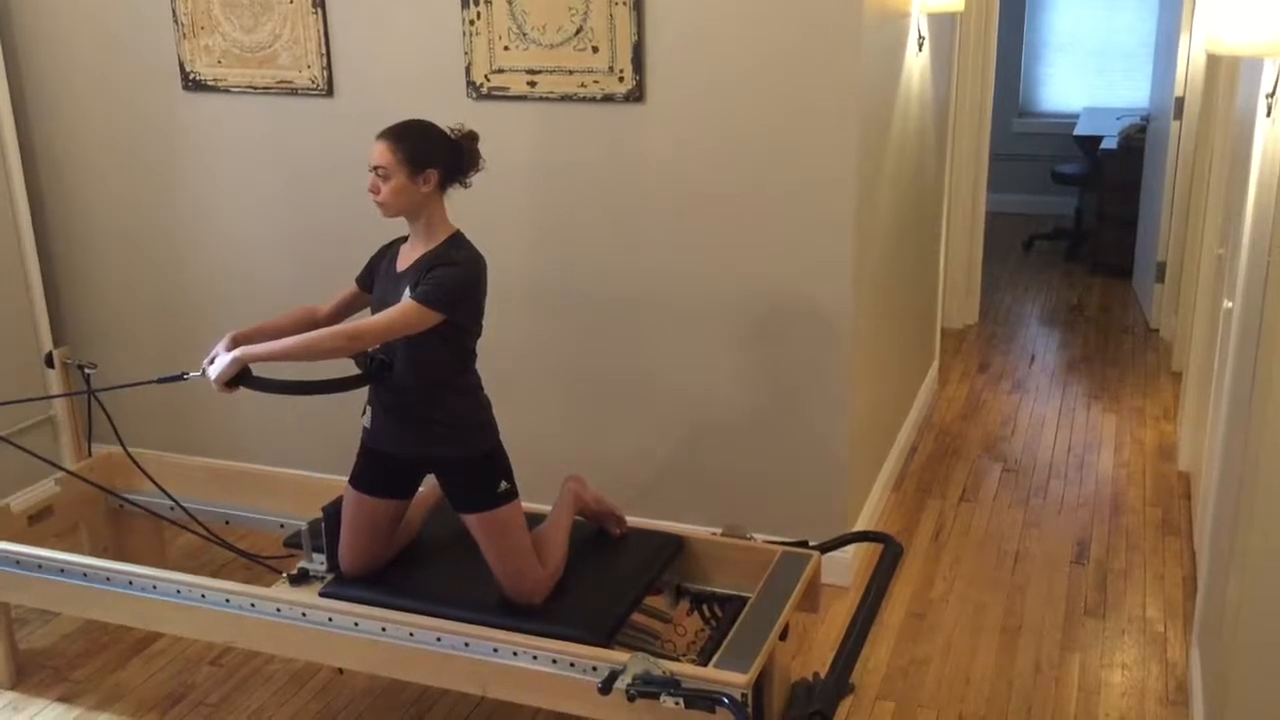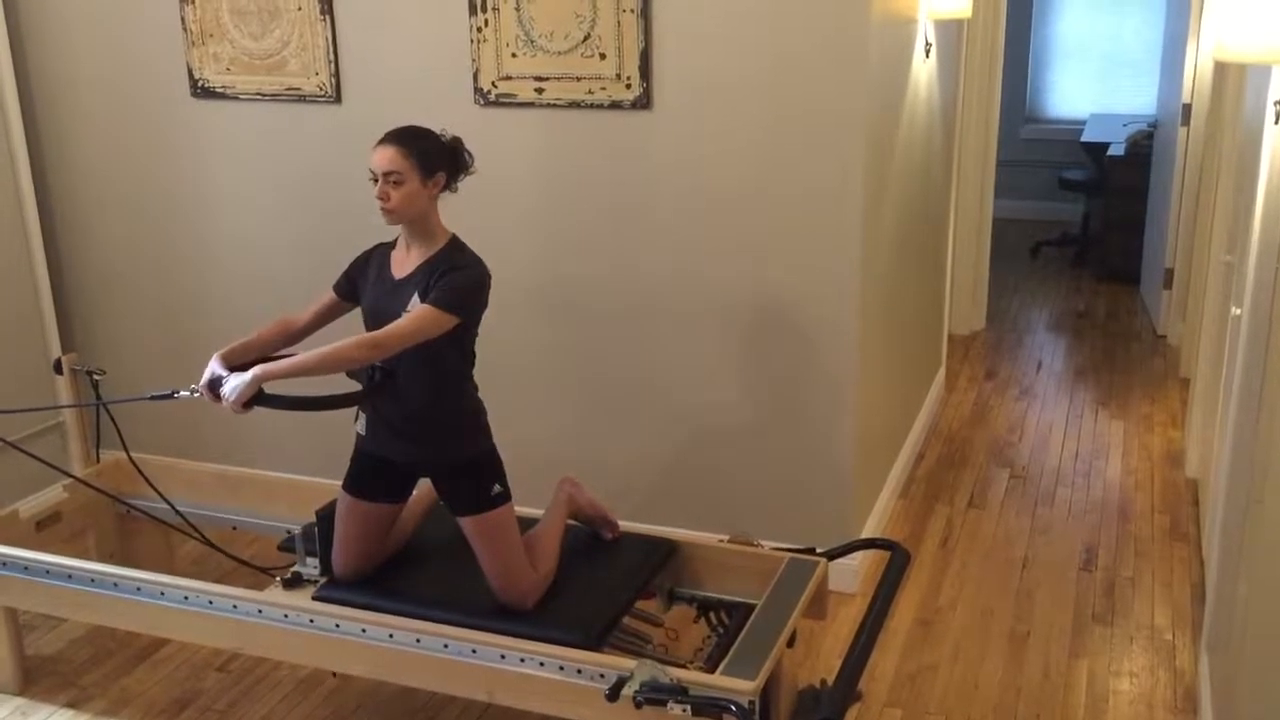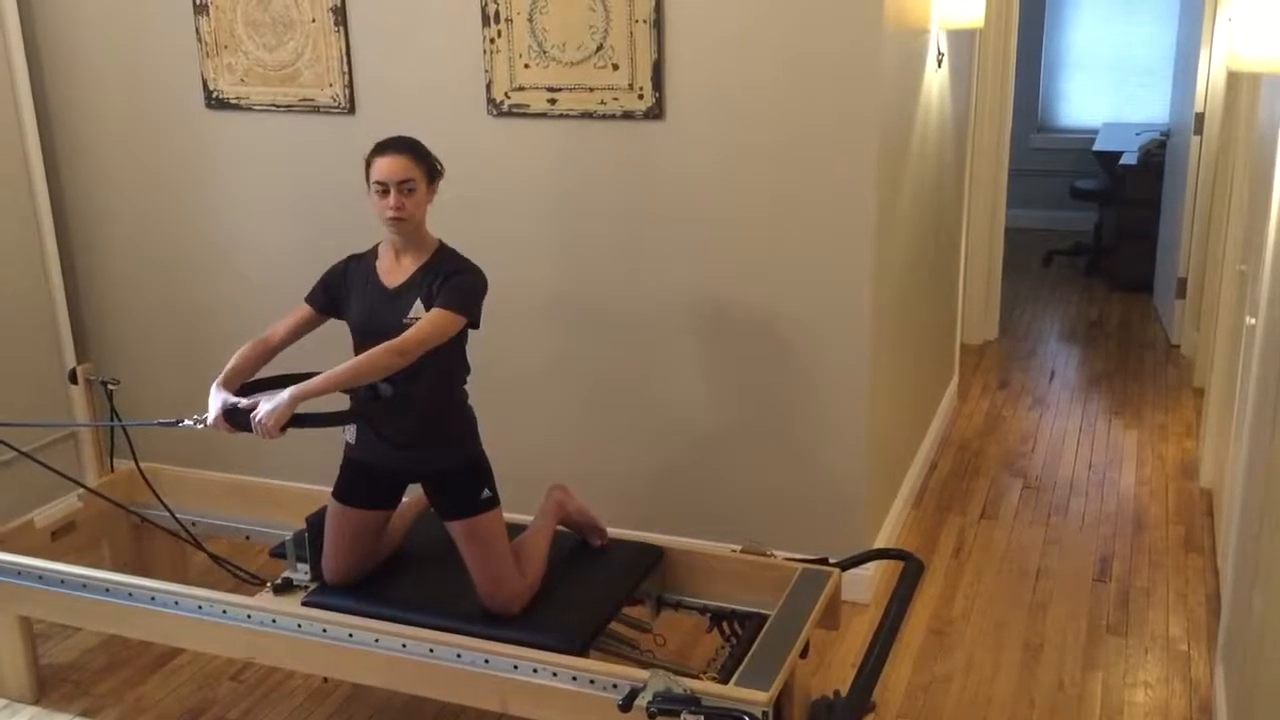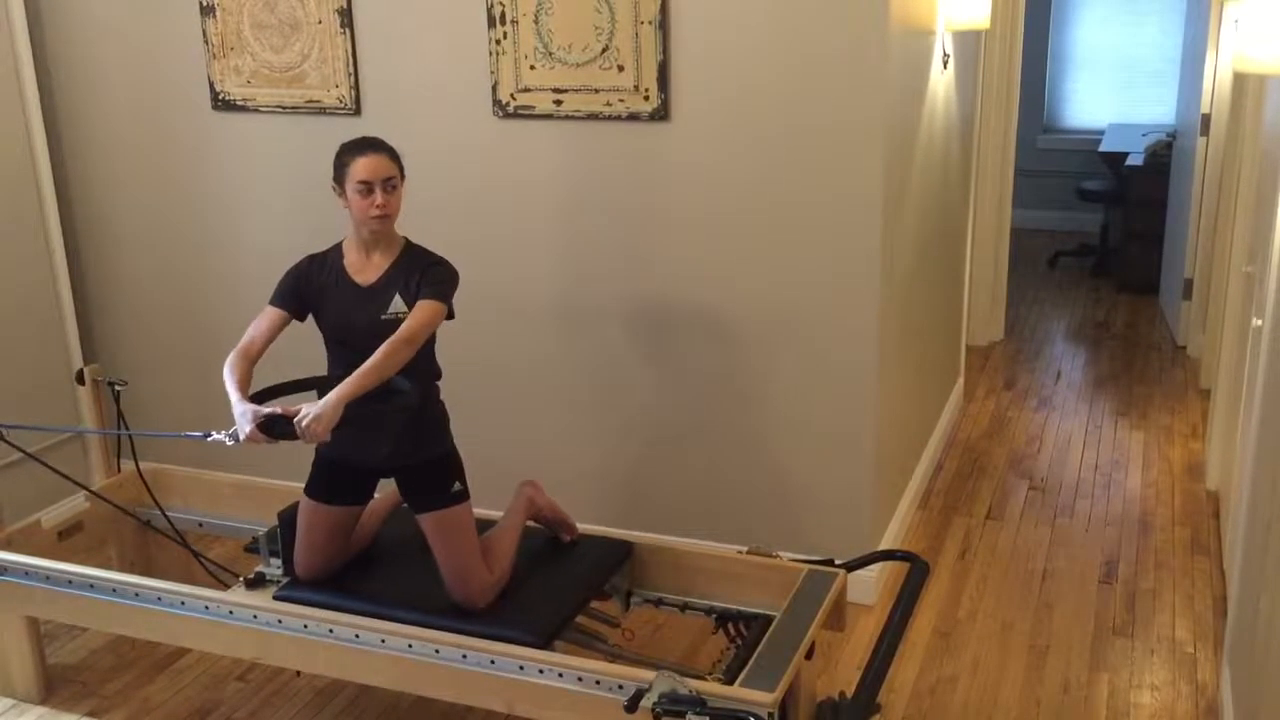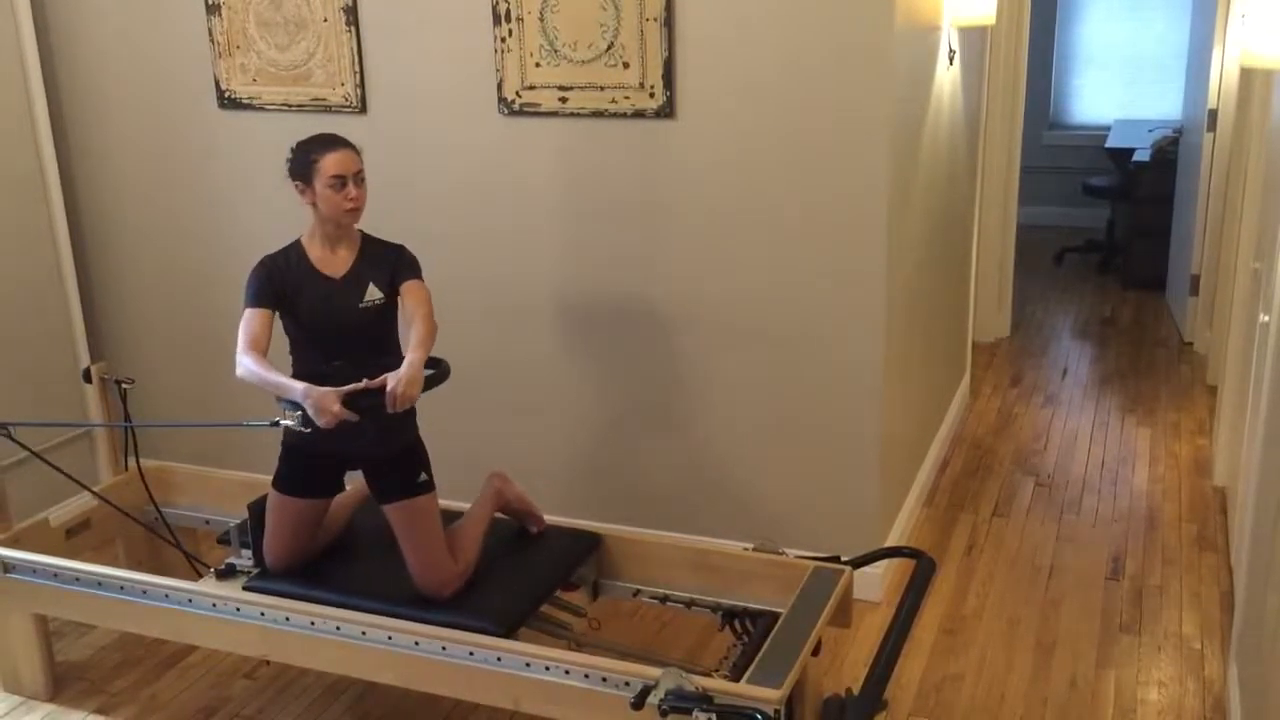
dt=1s
person 1, frame 1
left shoulder: (459, 266)
right shoulder: (391, 255)
left elbow: (357, 337)
right elbow: (322, 315)
left wrist: (247, 355)
right wrist: (237, 338)
left hip: (459, 440)
right hip: (390, 431)
left knee: (527, 589)
right knee: (353, 565)
left ankle: (570, 498)
right ankle: (433, 493)
person 1, frame 2
left shoulder: (463, 273)
right shoulder: (373, 262)
left elbow: (377, 346)
right elbow: (298, 325)
left wrist: (259, 375)
right wrist: (227, 357)
left hip: (456, 444)
right hip: (383, 438)
left knee: (519, 594)
right knee: (347, 569)
left ankle: (564, 502)
right ankle: (428, 497)
person 1, frame 3
left shoulder: (459, 277)
right shoulder: (350, 273)
left elbow: (401, 352)
right elbow: (270, 341)
left wrist: (294, 396)
right wrist: (223, 387)
left hip: (446, 449)
right hip: (371, 446)
left knee: (506, 600)
right knee: (338, 575)
left ankle: (554, 508)
right ankle: (418, 504)
person 1, frame 4
left shoulder: (431, 271)
right shoulder: (311, 273)
left elbow: (405, 342)
right elbow: (242, 354)
left wrist: (334, 400)
right wrist: (242, 405)
left hip: (420, 441)
right hip: (345, 442)
left knee: (474, 593)
right knee: (309, 570)
left ankle: (525, 503)
right ankle: (391, 499)
person 1, frame 5
left shoulder: (392, 258)
right shoulder: (275, 271)
left elbow: (422, 319)
right elbow: (247, 361)
left wrist: (412, 366)
right wrist: (306, 393)
left hip: (389, 431)
right hip: (313, 434)
left knee: (440, 583)
right knee: (279, 561)
left ankle: (493, 495)
right ankle: (359, 494)
